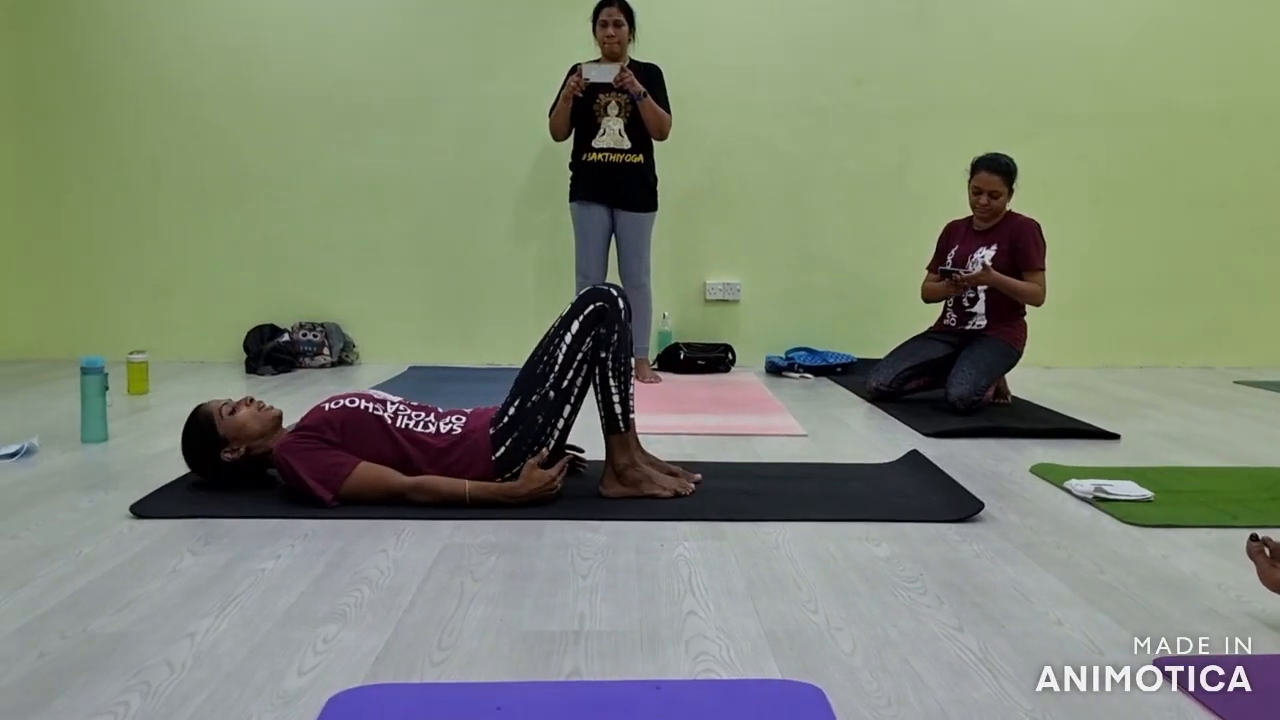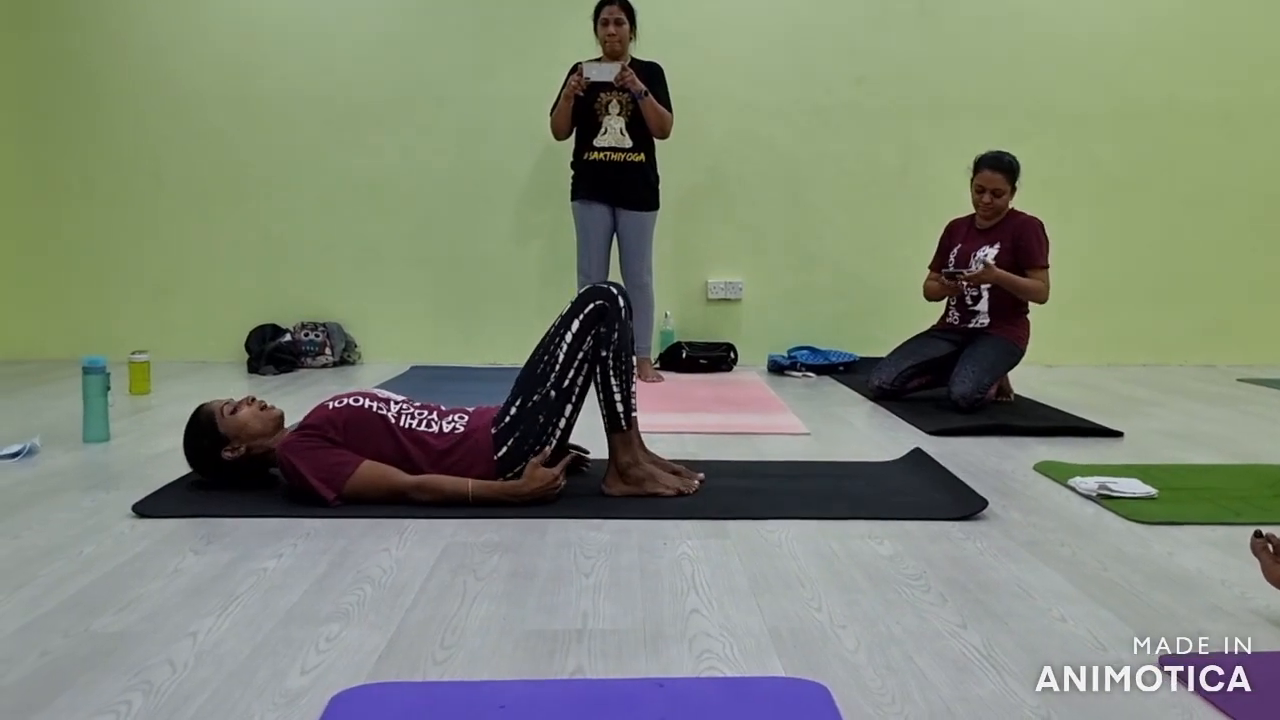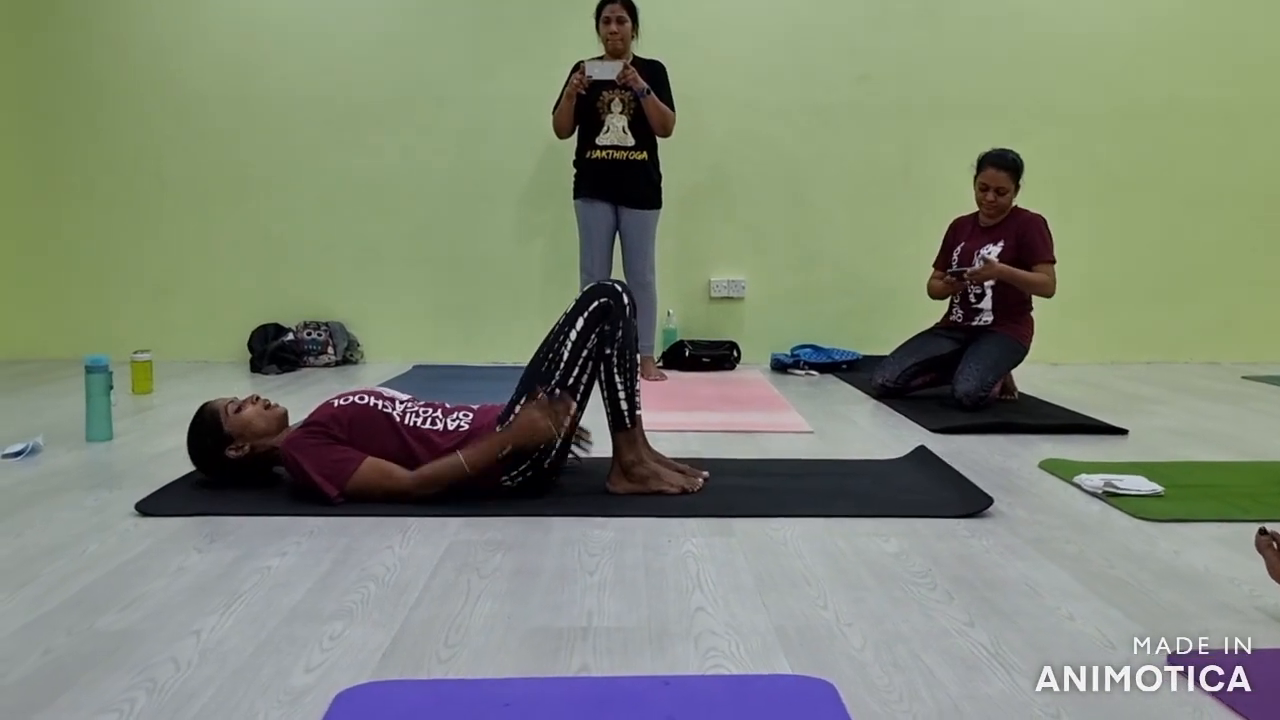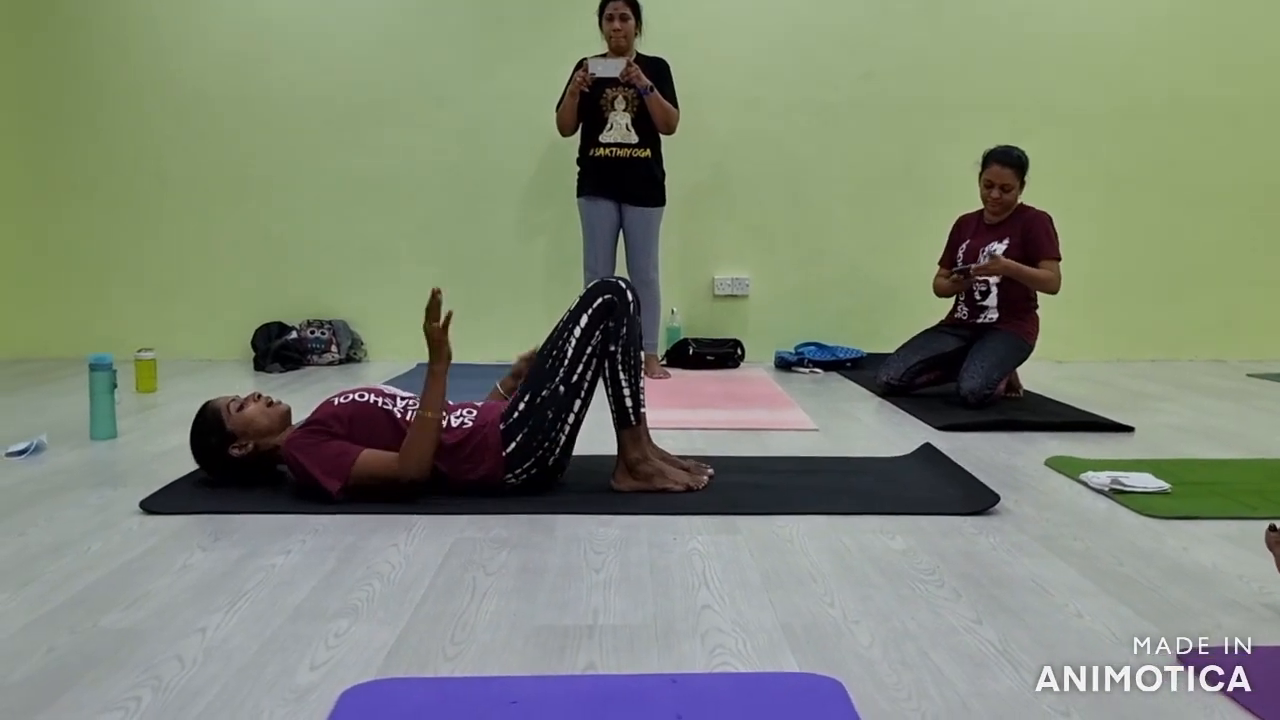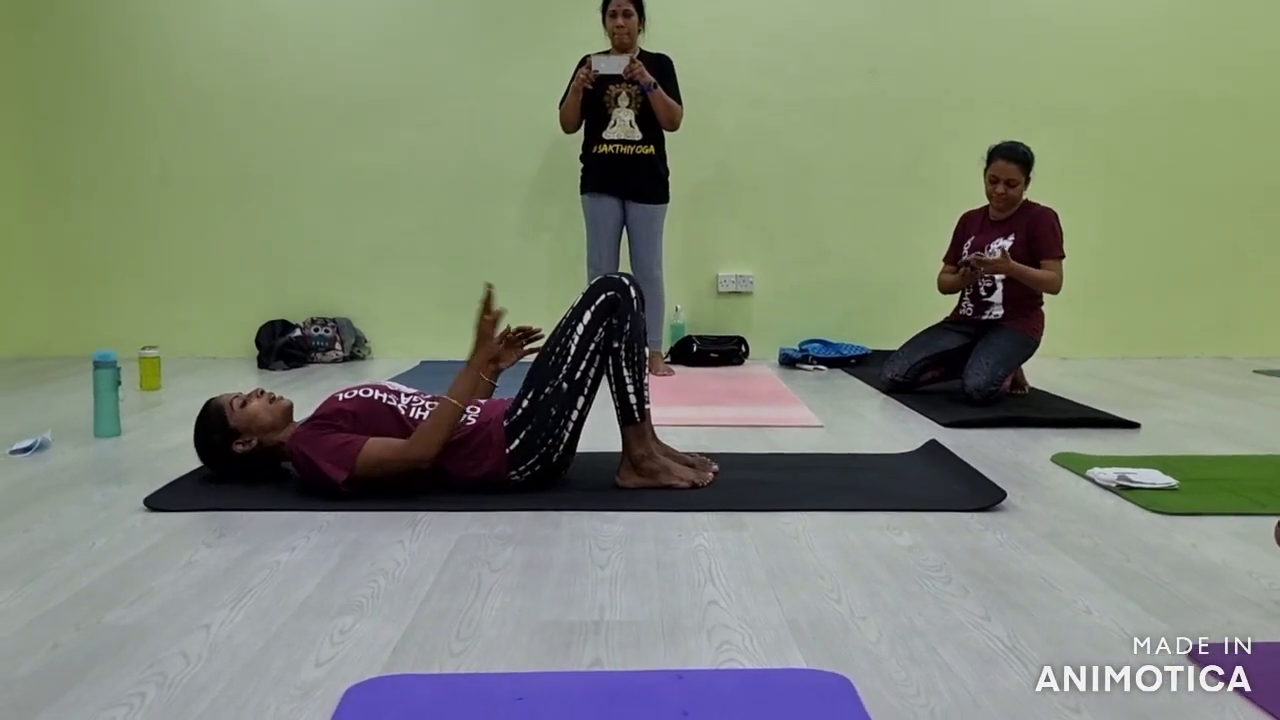
dt=0.2s
person 1, frame 1
left shoulder: (309, 435)
right shoulder: (297, 456)
right elbow: (409, 487)
left wrist: (544, 443)
right wrist: (512, 491)
left hip: (490, 430)
right hip: (501, 454)
left knee: (605, 303)
right knee: (599, 309)
left ankle: (628, 456)
right ankle: (622, 471)
person 1, frame 2
left shoulder: (310, 436)
right shoulder: (299, 455)
right elbow: (412, 487)
left wrist: (548, 439)
right wrist: (513, 489)
left hip: (492, 430)
right hip: (504, 454)
left knee: (607, 300)
right knee: (599, 306)
left ankle: (631, 454)
right ankle: (625, 469)
person 1, frame 3
left shoulder: (315, 434)
right shoulder: (304, 453)
right elbow: (413, 482)
right wrist: (508, 442)
left hip: (499, 432)
right hip: (508, 460)
left knee: (609, 297)
right knee: (604, 305)
left ankle: (635, 452)
right ankle: (630, 467)
person 1, frame 4
left shoulder: (316, 434)
right shoulder: (306, 451)
right elbow: (413, 468)
left wrist: (508, 385)
right wrist: (438, 364)
left hip: (502, 430)
right hip: (518, 454)
left knee: (614, 294)
right knee: (607, 302)
left ankle: (640, 450)
right ankle: (635, 466)
person 1, frame 5
left shoulder: (320, 431)
right shoulder: (311, 448)
right elbow: (421, 452)
left wrist: (492, 368)
right wrist: (475, 361)
left hip: (507, 426)
right hip: (520, 450)
left knee: (616, 289)
right knee: (610, 299)
left ankle: (645, 445)
right ankle: (639, 462)
person 2, frame 1
left shoulder: (649, 73)
right shoulder: (579, 73)
left elbow: (662, 131)
right elbow: (558, 134)
left wrist: (637, 91)
right wrist: (568, 96)
left hip: (636, 192)
right hip: (589, 192)
left knee: (637, 277)
right knee: (589, 278)
left ankle: (641, 360)
person 2, frame 2
left shoulder: (650, 72)
right shoulder: (581, 71)
left elbow: (664, 130)
right elbow: (559, 133)
left wrist: (638, 89)
right wrist: (569, 94)
left hip: (638, 191)
right hip: (590, 190)
left knee: (639, 277)
right knee: (591, 277)
left ankle: (644, 359)
person 2, frame 3
left shoulder: (652, 70)
right shoulder: (583, 69)
left elbow: (666, 128)
right elbow: (561, 131)
left wrist: (641, 87)
right wrist: (571, 93)
left hip: (640, 189)
right hip: (593, 189)
left knee: (642, 275)
right knee: (593, 275)
left ankle: (647, 357)
person 2, frame 4
left shoulder: (655, 67)
right shoulder: (586, 67)
left elbow: (669, 125)
right elbow: (565, 129)
left wrist: (644, 85)
right wrist: (574, 90)
left hip: (644, 187)
right hip: (596, 186)
left knee: (645, 273)
right knee: (597, 273)
left ankle: (650, 355)
person 2, frame 5
left shoulder: (659, 64)
right shoulder: (590, 64)
left elbow: (673, 122)
right elbow: (568, 125)
left wrist: (648, 82)
right wrist: (577, 87)
left hip: (647, 184)
right hip: (600, 184)
left knee: (649, 269)
right knee: (601, 269)
left ankle: (654, 351)
person 3, frame 1
left shoulder: (1023, 229)
right shoulder: (953, 230)
left elbow: (1037, 295)
right elbow: (926, 291)
left wrist: (993, 279)
right wrist: (948, 288)
left hip: (998, 335)
right hip: (949, 331)
left knee: (961, 396)
right knee: (878, 384)
left ankle: (989, 381)
right ankle: (959, 371)
person 3, frame 2
left shoulder: (1026, 228)
right shoulder: (955, 228)
left elbow: (1041, 292)
right elbow: (928, 289)
left wrist: (997, 276)
right wrist: (945, 287)
left hip: (1001, 333)
right hip: (952, 330)
left knee: (964, 394)
right knee: (880, 383)
left ankle: (991, 379)
right ankle: (962, 370)
person 3, frame 3
left shoulder: (1029, 225)
right shoulder: (959, 227)
left elbow: (1048, 286)
right elbow: (933, 287)
left wrist: (1001, 271)
right wrist: (948, 286)
left hip: (1004, 331)
right hip: (955, 328)
left knee: (968, 392)
right knee: (883, 381)
left ankle: (995, 377)
right ankle: (966, 367)
person 3, frame 4
left shoulder: (1034, 222)
right shoulder: (964, 224)
left elbow: (1052, 283)
right elbow: (938, 285)
left wrist: (1007, 267)
right wrist: (955, 284)
left hip: (1009, 329)
right hip: (960, 325)
left knee: (973, 390)
right knee: (889, 378)
left ankle: (999, 375)
right ankle: (968, 364)
person 3, frame 5
left shoulder: (1040, 219)
right shoulder: (969, 220)
left elbow: (1054, 283)
right elbow: (943, 282)
left wrist: (1010, 268)
right wrist: (962, 279)
left hip: (1015, 325)
right hip: (965, 322)
left knee: (978, 387)
right knee: (893, 375)
left ankle: (1005, 372)
right ankle: (976, 361)
